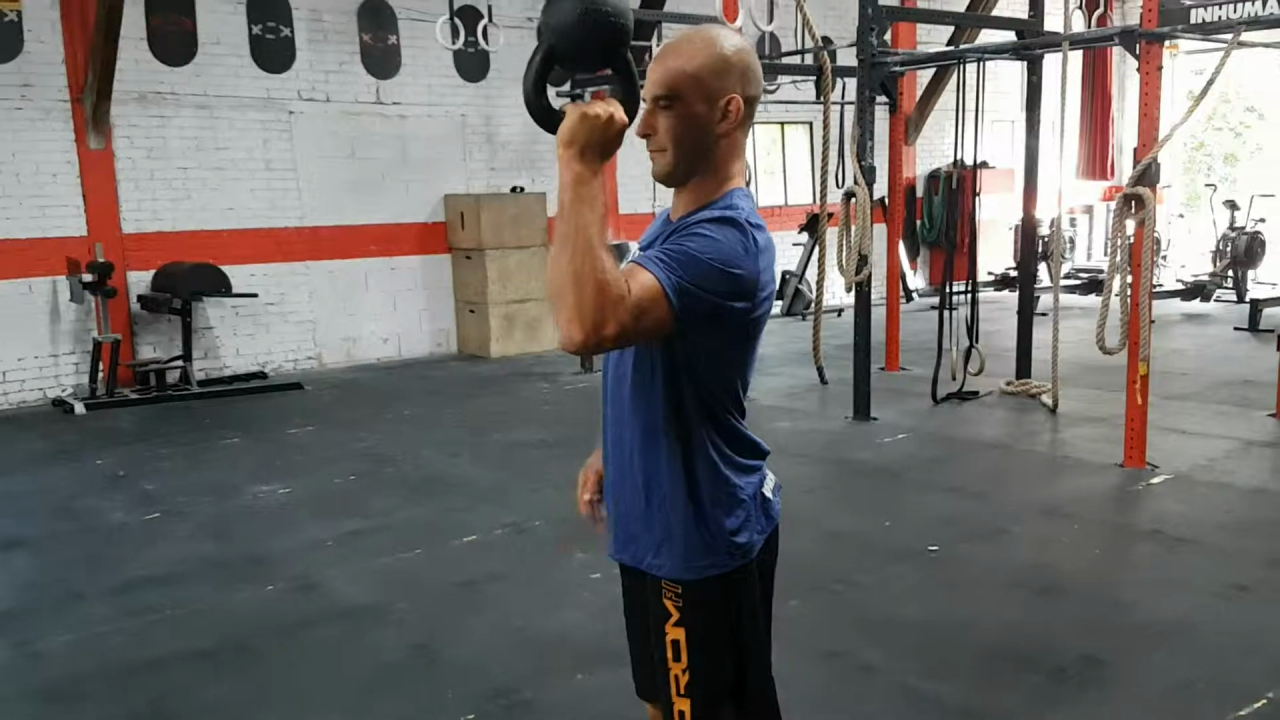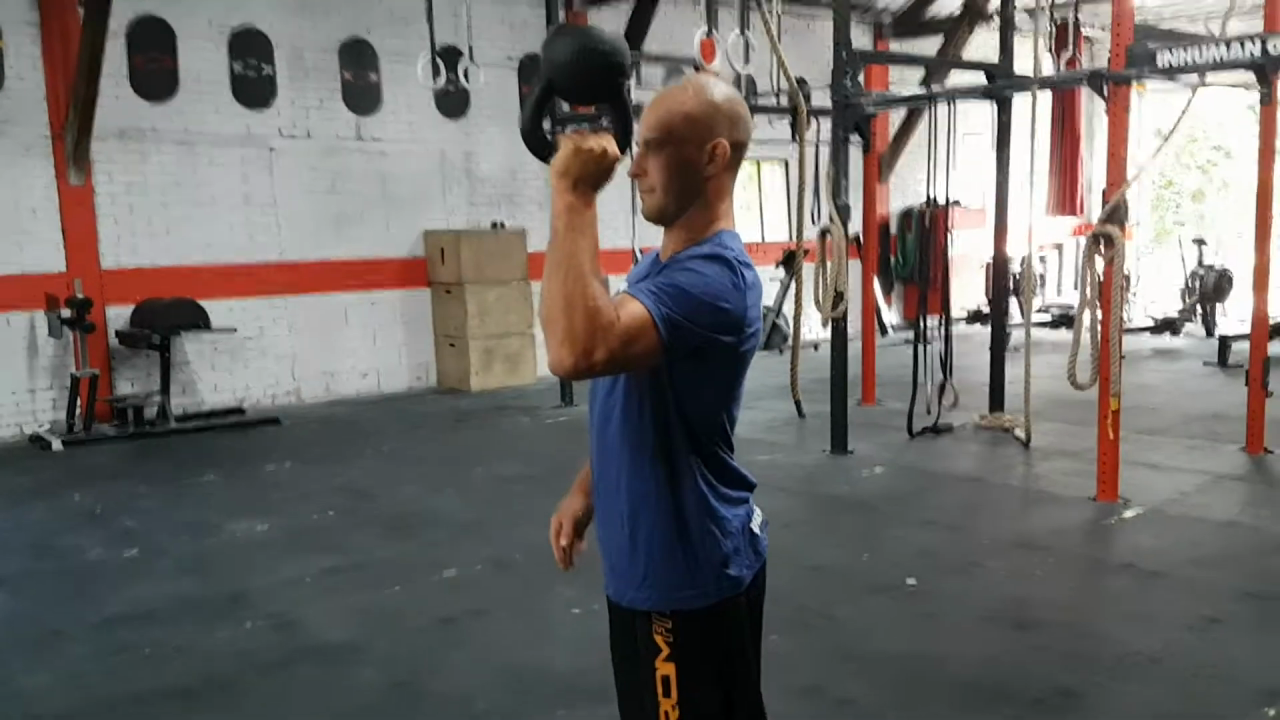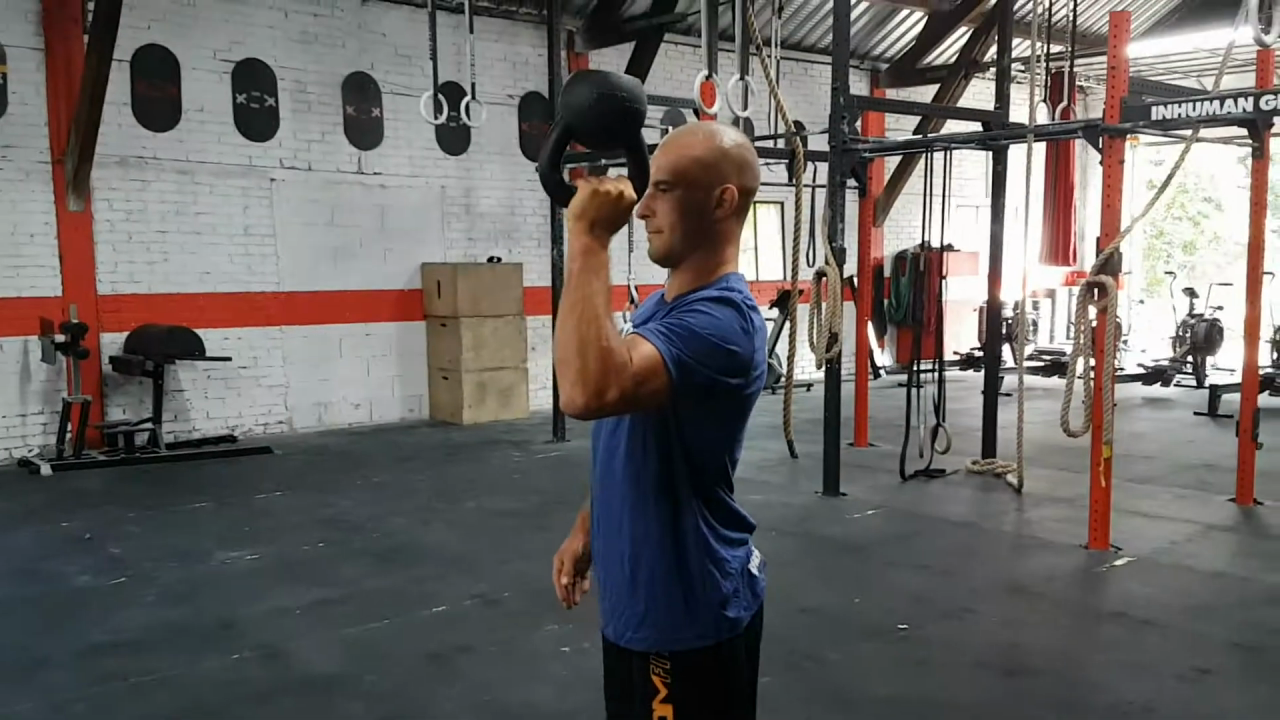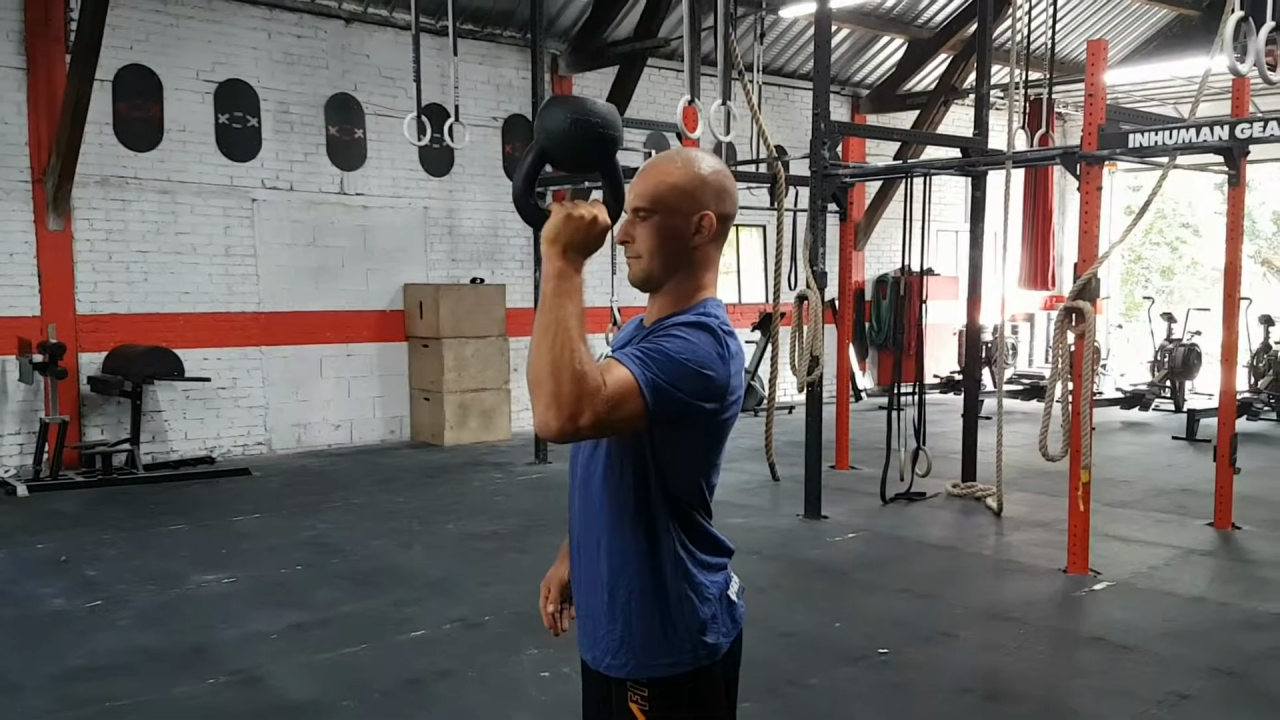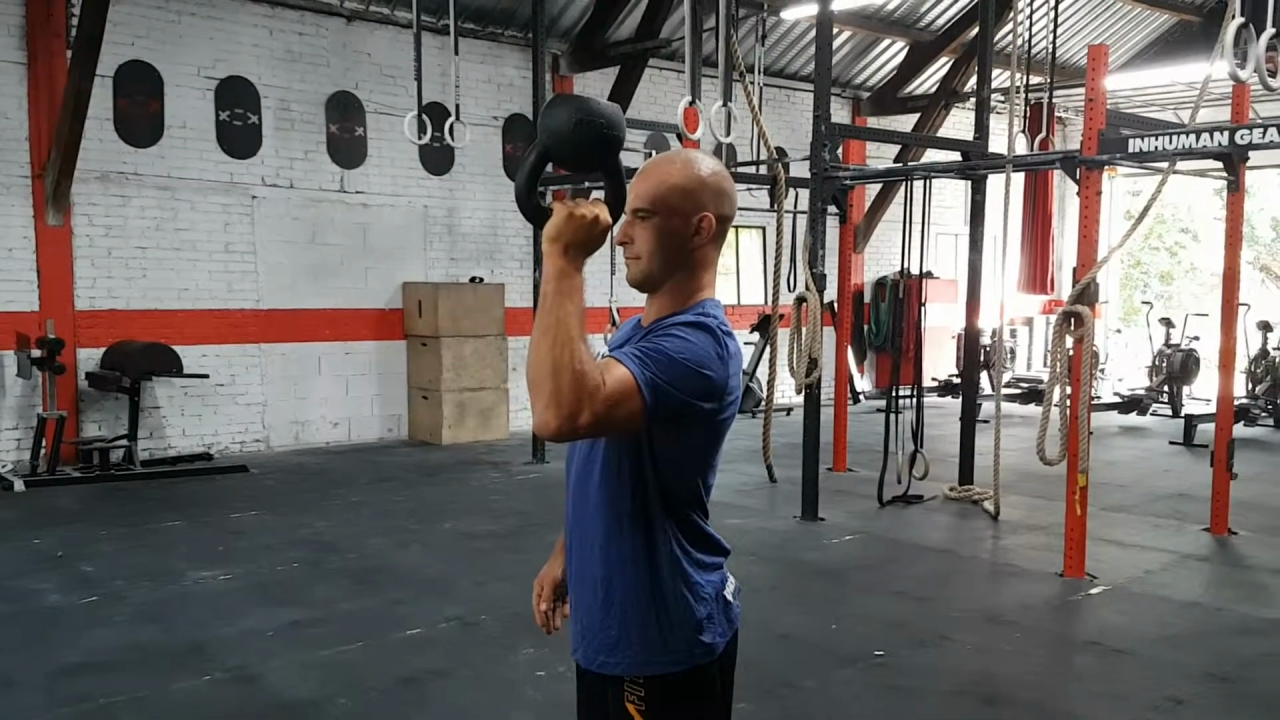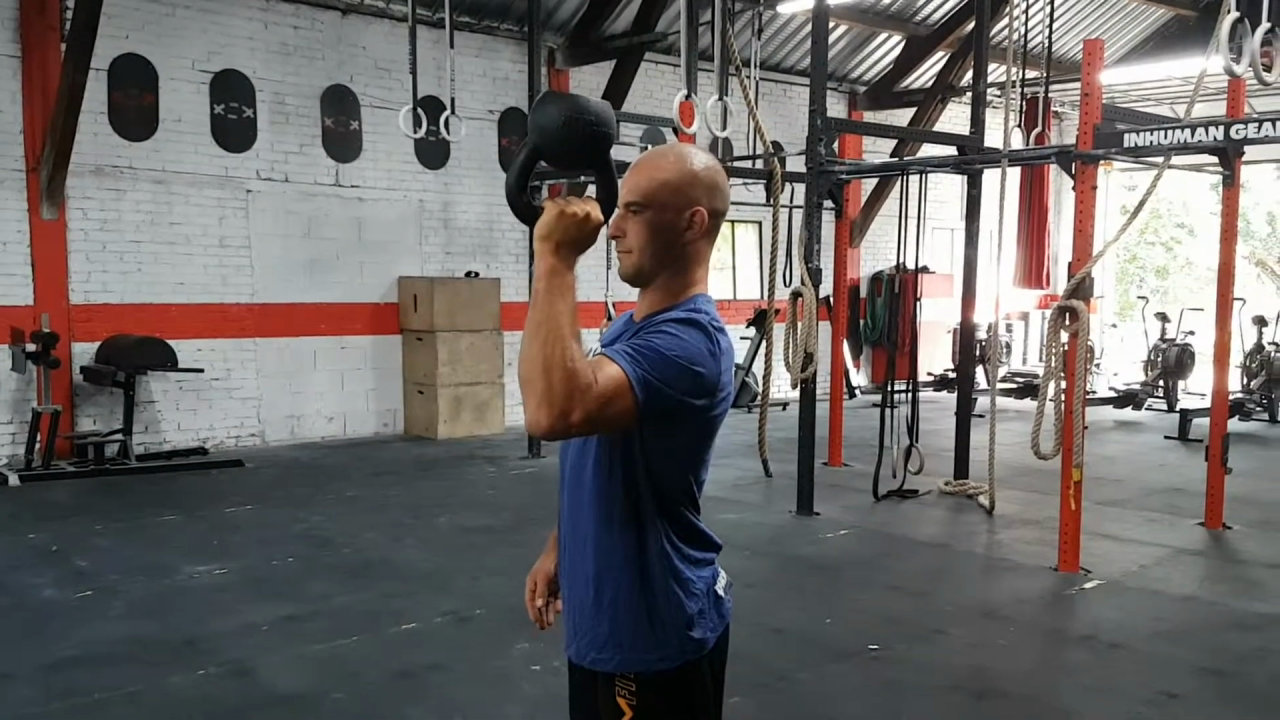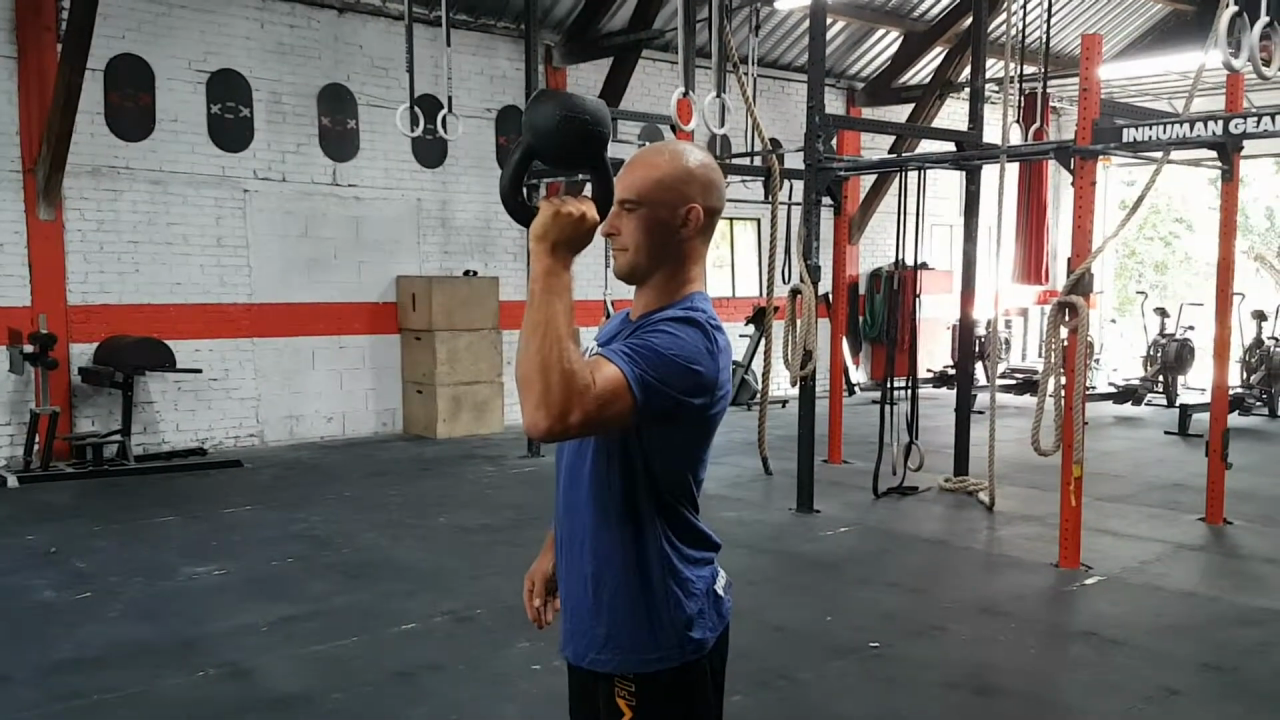
dt=0.7s
person 1, frame 1
left shoulder: (726, 240)
right shoulder: (678, 223)
left elbow: (587, 325)
left wrist: (581, 166)
right wrist: (608, 454)
left hip: (706, 535)
right hip: (658, 523)
person 1, frame 2
left shoulder: (715, 276)
right shoulder: (661, 265)
left elbow: (577, 351)
left wrist: (573, 196)
right wrist: (584, 493)
left hip: (693, 570)
right hip: (645, 559)
person 1, frame 3
left shoulder: (721, 319)
right shoulder: (662, 307)
left elbow: (587, 390)
left wrist: (588, 238)
right wrist: (586, 529)
left hip: (689, 614)
right hip: (640, 600)
person 1, frame 4
left shoulder: (697, 346)
right shoulder: (643, 331)
left elbow: (562, 414)
left wrist: (562, 262)
right wrist: (572, 556)
left hip: (670, 636)
right hip: (619, 623)
person 1, frame 5
left shoulder: (696, 346)
right shoulder: (640, 332)
left elbow: (560, 414)
left wrist: (563, 260)
right wrist: (566, 554)
left hip: (665, 635)
right hip: (615, 623)
person 1, frame 6
left shoulder: (688, 341)
right shoulder: (632, 326)
left elbow: (554, 412)
left wrist: (555, 258)
right wrist: (559, 548)
left hip: (656, 631)
right hip: (608, 617)
person 1, frame 7
left shoulder: (686, 340)
right shoulder: (626, 324)
left elbow: (552, 413)
left wrist: (551, 257)
right wrist: (556, 548)
left hip: (656, 630)
right hip: (606, 618)
